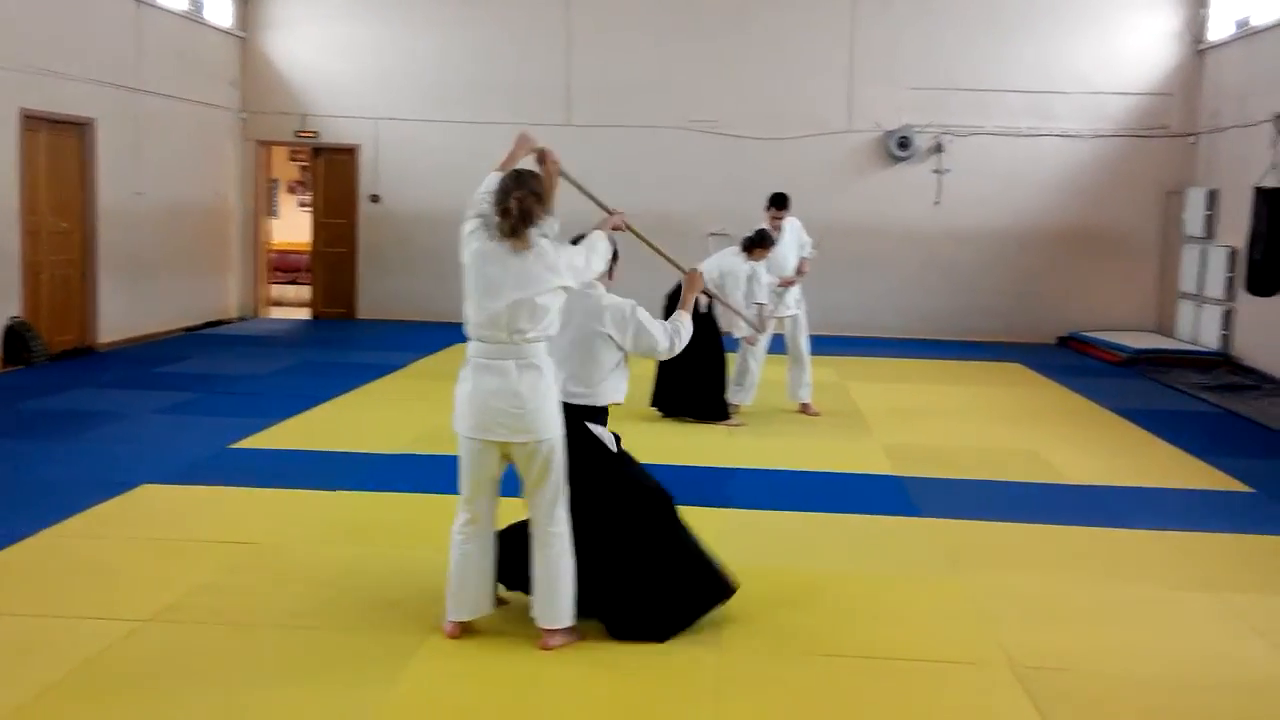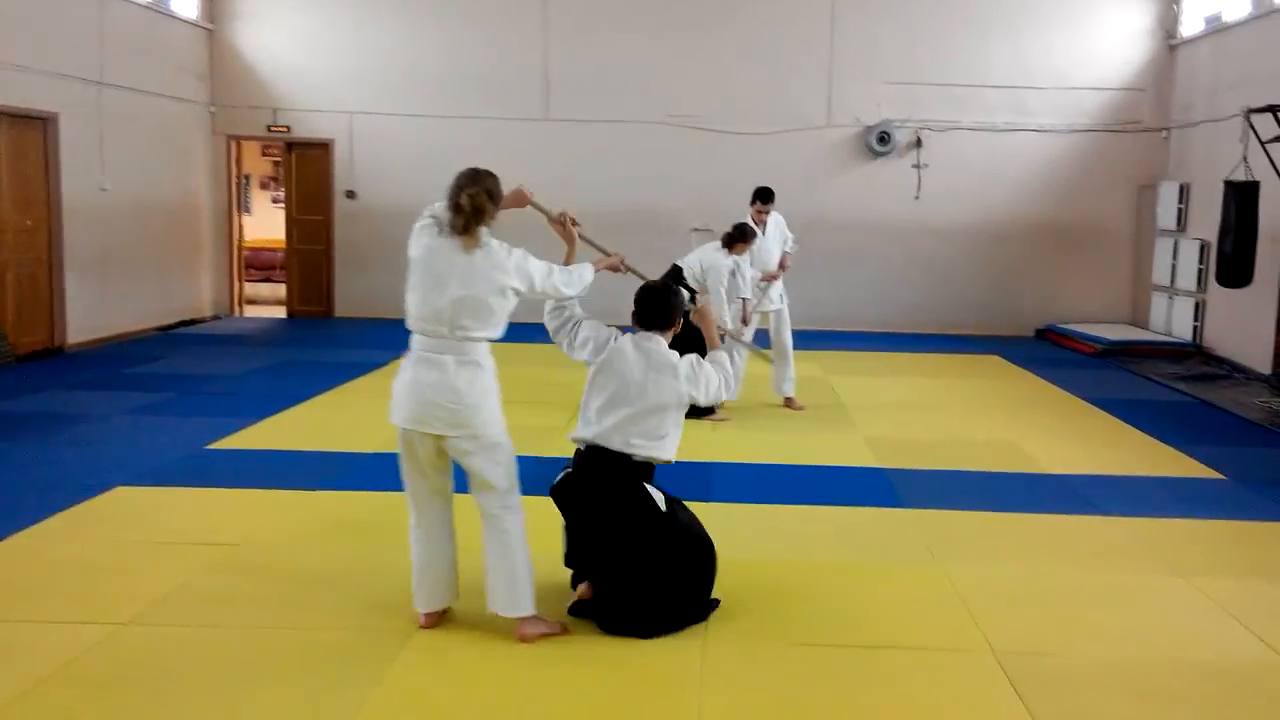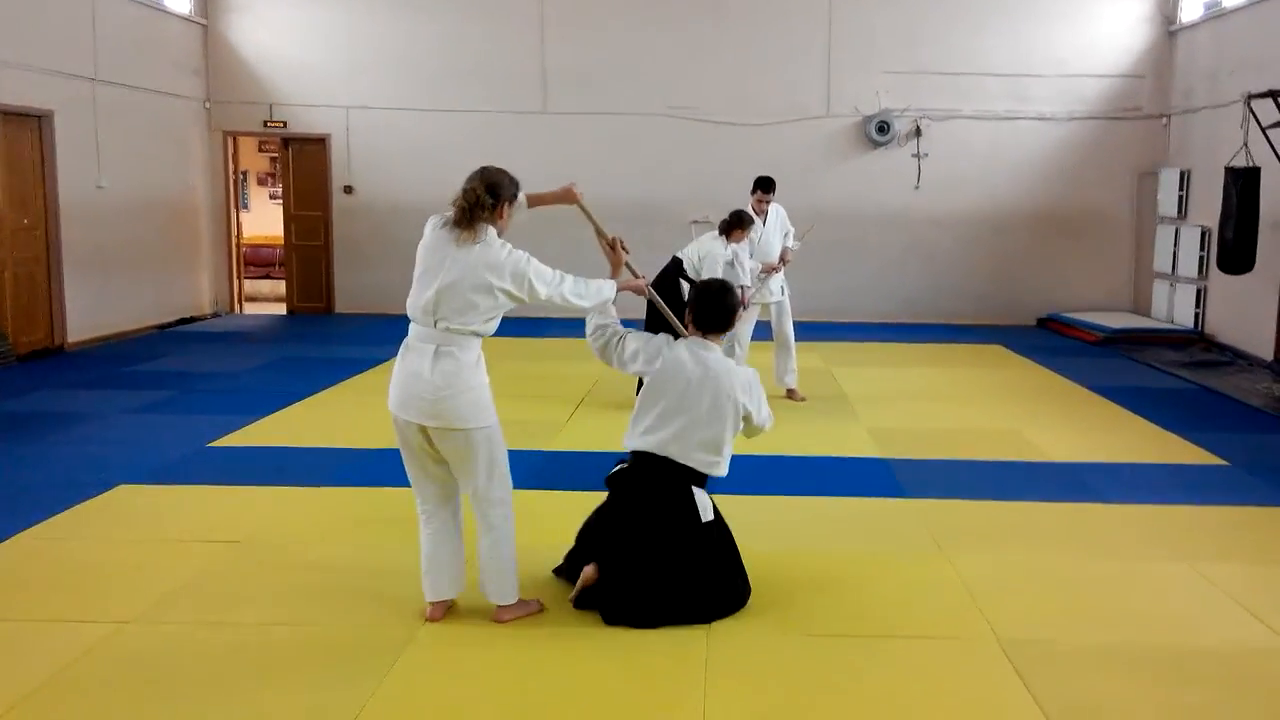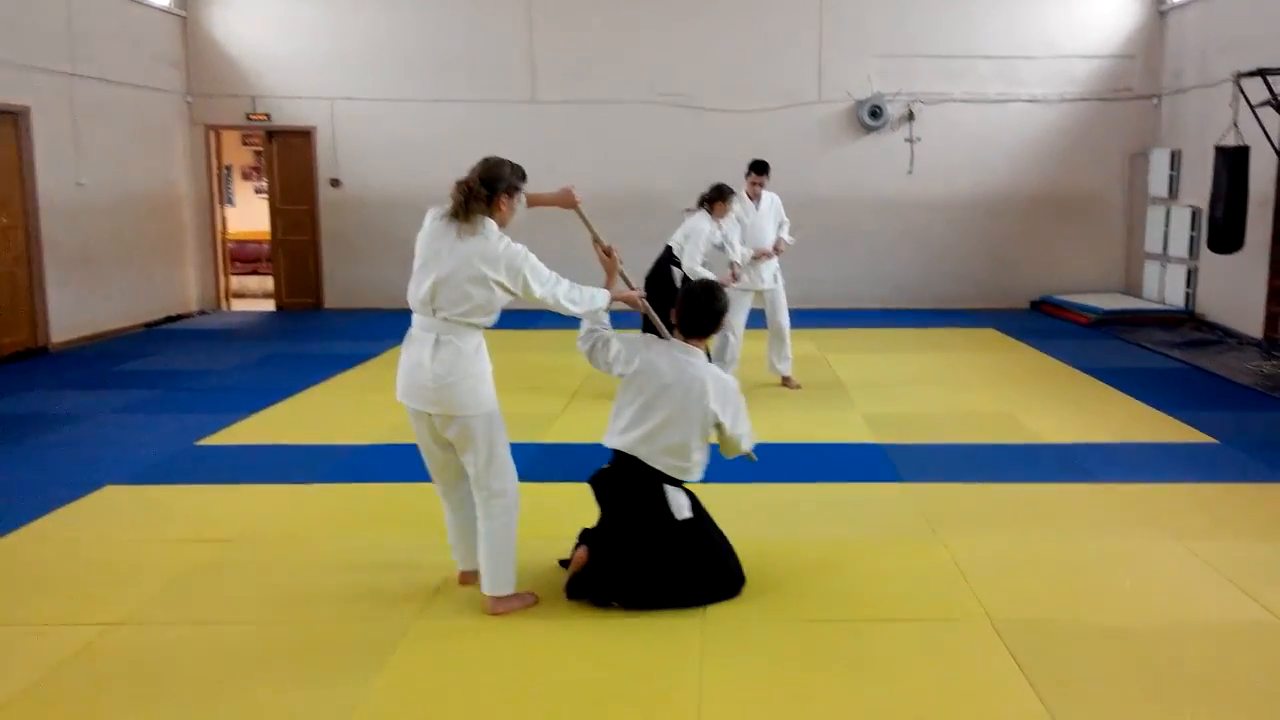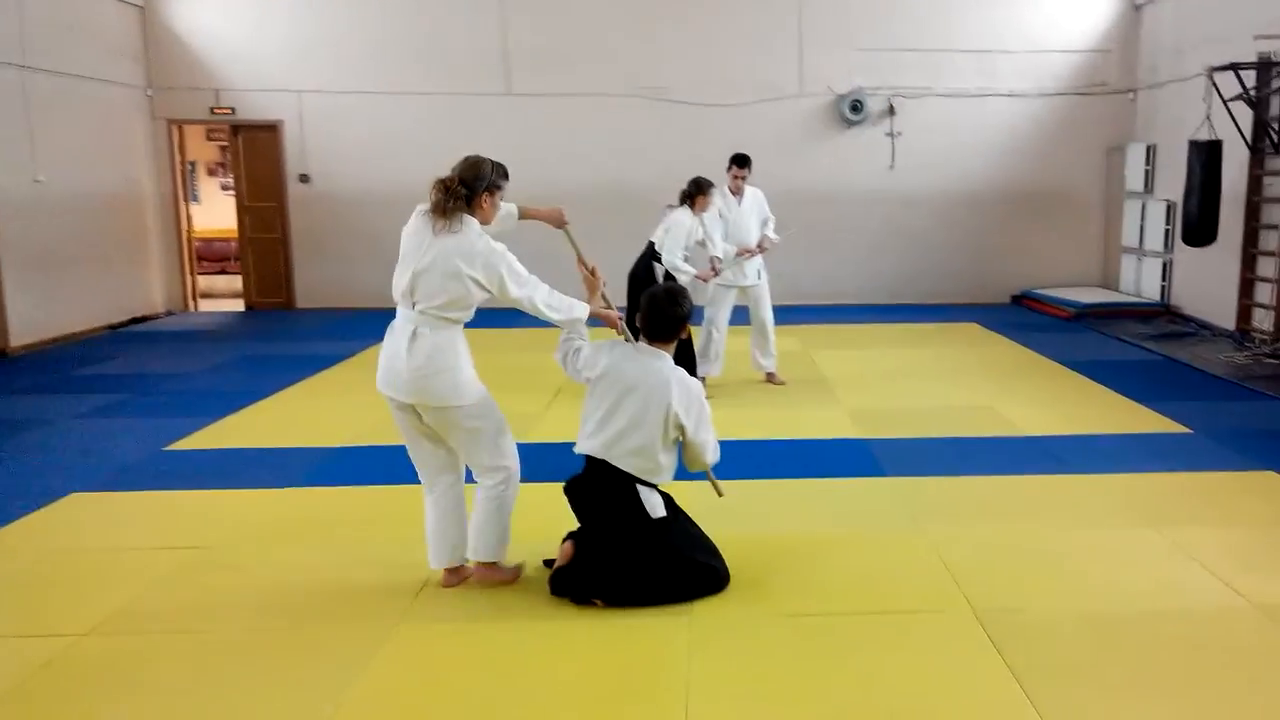
dt=0.4s
person 1, frame 1
left shoulder: (476, 244)
right shoulder: (555, 258)
left elbow: (482, 199)
right elbow: (591, 257)
left wrist: (515, 157)
right wrist: (606, 228)
left hip: (480, 387)
right hip: (531, 390)
left knee: (474, 510)
right knee: (548, 513)
left ankle: (460, 614)
right ankle: (553, 624)
person 1, frame 2
left shoulder: (424, 241)
right shoulder: (506, 261)
left elbow: (441, 213)
right elbow: (561, 280)
left wrist: (506, 199)
right wrist: (598, 265)
left hip: (418, 382)
right hip: (469, 387)
left knee: (428, 505)
right knee: (500, 504)
left ankle: (431, 605)
right ankle: (523, 615)
person 1, frame 3
left shoulder: (435, 231)
right shoulder: (506, 261)
left elbow: (473, 215)
right elbow: (568, 290)
left wrist: (547, 197)
right wrist: (621, 284)
left hip: (410, 374)
right hip: (458, 381)
left knee: (434, 498)
right knee: (492, 497)
left ankle: (438, 597)
right ankle: (505, 599)
person 1, frame 4
left shoulder: (434, 223)
right shoulder: (503, 253)
left elbow: (481, 207)
right elbow: (561, 294)
left wrist: (547, 199)
right wrist: (616, 294)
left hip: (417, 364)
right hip: (460, 370)
left knee: (452, 479)
right knee: (495, 485)
left ankle: (469, 565)
right ankle: (499, 591)
person 1, frame 5
left shoulder: (420, 221)
right shoulder: (483, 252)
left elbow: (483, 218)
right elbow: (539, 298)
left wrist: (534, 213)
right wrist: (597, 312)
left hip: (398, 360)
right hip: (440, 364)
left knee: (438, 471)
right knee: (498, 461)
left ankle: (451, 564)
right ankle: (484, 559)
person 2, frame 1
right shoulder: (618, 311)
right elbow: (668, 342)
right wrist: (687, 298)
right hip: (582, 435)
left knee: (573, 516)
right knee: (646, 513)
left ankle: (509, 565)
right ankle: (654, 612)
person 2, frame 2
left shoulder: (607, 344)
right shoulder: (685, 371)
left elbow: (559, 314)
right elbow: (722, 383)
right wrist: (709, 329)
left hip: (581, 479)
right hip: (630, 491)
right knee: (692, 555)
left ankle: (594, 582)
right ankle: (604, 594)
person 2, frame 3
left shoulder: (659, 352)
right shoulder: (743, 379)
left elbow: (603, 336)
right elbow: (759, 425)
left hip: (635, 482)
right hip: (682, 499)
left knee: (617, 521)
right knee: (727, 592)
left ankle: (595, 568)
right ankle: (615, 589)
person 2, frame 4
left shoulder: (640, 351)
right shoulder: (721, 385)
left elbow: (591, 339)
right elbow: (738, 446)
left hip: (616, 483)
right hip: (660, 499)
right knee: (724, 578)
left ankle: (594, 551)
right ankle: (620, 582)
person 2, frame 5
left shoulder: (605, 355)
right shoulder: (686, 389)
left elbow: (569, 352)
right elbow: (702, 459)
left wrist: (589, 303)
left hip: (590, 489)
right hip: (632, 501)
right knee: (711, 574)
left ankle: (580, 551)
right ankle: (608, 583)
person 3, frame 1
left shoulder: (795, 225)
left elbow: (806, 243)
left wrist: (804, 260)
right wrist: (778, 281)
left hip: (792, 297)
left knee: (800, 349)
right knee: (753, 349)
left ankle: (803, 400)
right ankle: (735, 400)
person 3, frame 2
left shoulder: (778, 220)
left elbow: (788, 238)
left wrist: (786, 254)
right wrist: (762, 275)
left hip: (775, 291)
left knee: (784, 344)
right knee: (738, 344)
left ankle: (788, 394)
person 3, frame 3
left shoulder: (779, 212)
left elbow: (788, 232)
left wrist: (787, 248)
right wrist: (761, 267)
left hip: (776, 283)
left knee: (785, 335)
right knee: (738, 336)
left ankle: (789, 385)
person 3, frame 4
left shoulder: (773, 200)
right shoulder: (734, 205)
left elbow: (783, 223)
right elbow: (730, 244)
left wrist: (782, 239)
right wrist: (752, 253)
left hip: (770, 270)
right hip: (744, 272)
left knee: (780, 323)
right knee: (732, 325)
left ankle: (784, 373)
person 3, frame 5
left shoulder: (757, 196)
right shoulder: (717, 199)
left elbow: (768, 220)
right elbow: (711, 238)
left wrist: (766, 236)
right wrist: (735, 250)
left hip: (754, 266)
right hip: (726, 269)
left knee: (764, 319)
right knee: (715, 321)
left ankle: (769, 369)
right ankle: (702, 372)
person 4, frame 1
left shoulder: (737, 253)
right shoulder: (737, 268)
left elbow: (757, 273)
right elbow: (734, 303)
right wrist: (743, 333)
left knee: (682, 353)
right knee: (709, 356)
left ankle: (673, 405)
right ankle: (714, 412)
person 4, frame 2
left shoulder: (721, 249)
right shoulder: (720, 263)
left elbow: (740, 267)
right elbow: (718, 299)
left wrist: (744, 302)
right wrist: (728, 327)
left knee: (673, 348)
right knee: (693, 349)
right ankle: (698, 407)
person 4, frame 3
left shoulder: (720, 238)
right shoulder: (717, 251)
left elbow: (738, 257)
left wrist: (743, 286)
left hip: (673, 285)
right hip: (673, 289)
person 4, frame 4
left shoulder: (710, 221)
right shoulder: (702, 227)
left elbow: (724, 241)
right elbow: (690, 266)
left wrist: (734, 263)
right wrist: (718, 281)
left hip: (674, 278)
right hip: (666, 279)
person 4, frame 5
left shoulder: (692, 217)
right shoulder: (680, 220)
left elbow: (705, 239)
right elbow: (670, 259)
left wrist: (714, 257)
right wrist: (697, 274)
left hip: (660, 275)
right hip: (649, 275)
